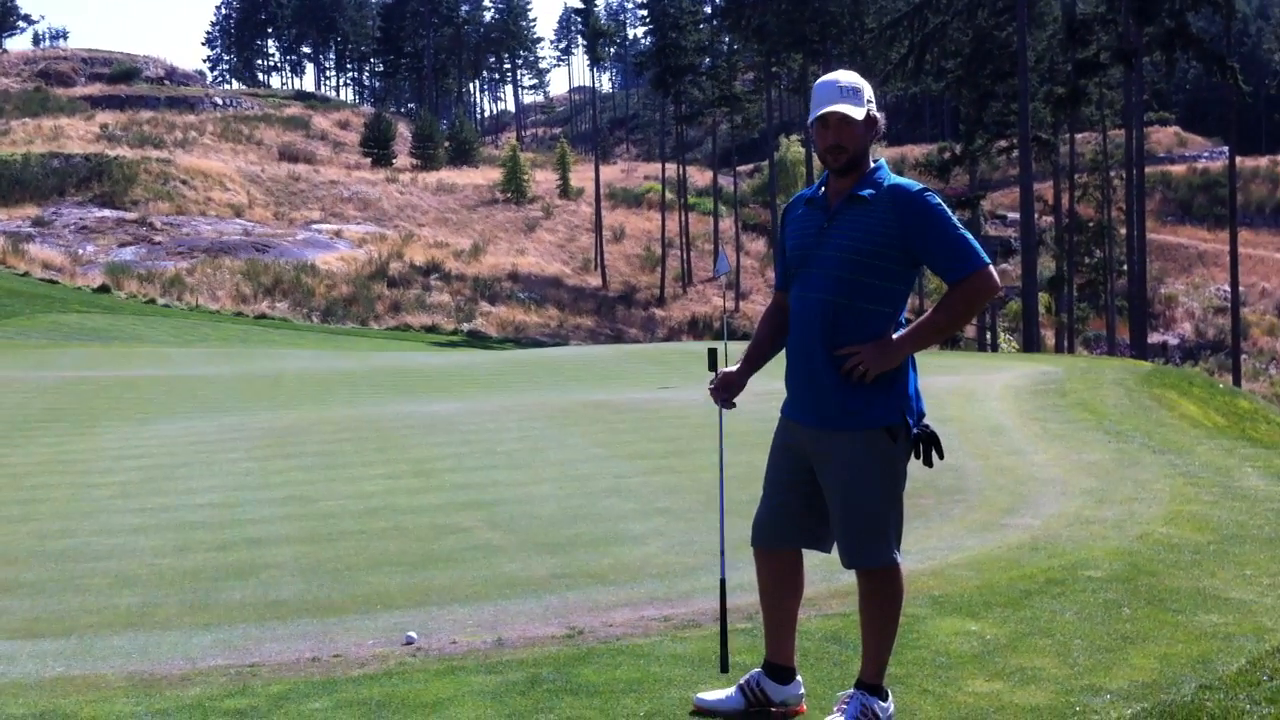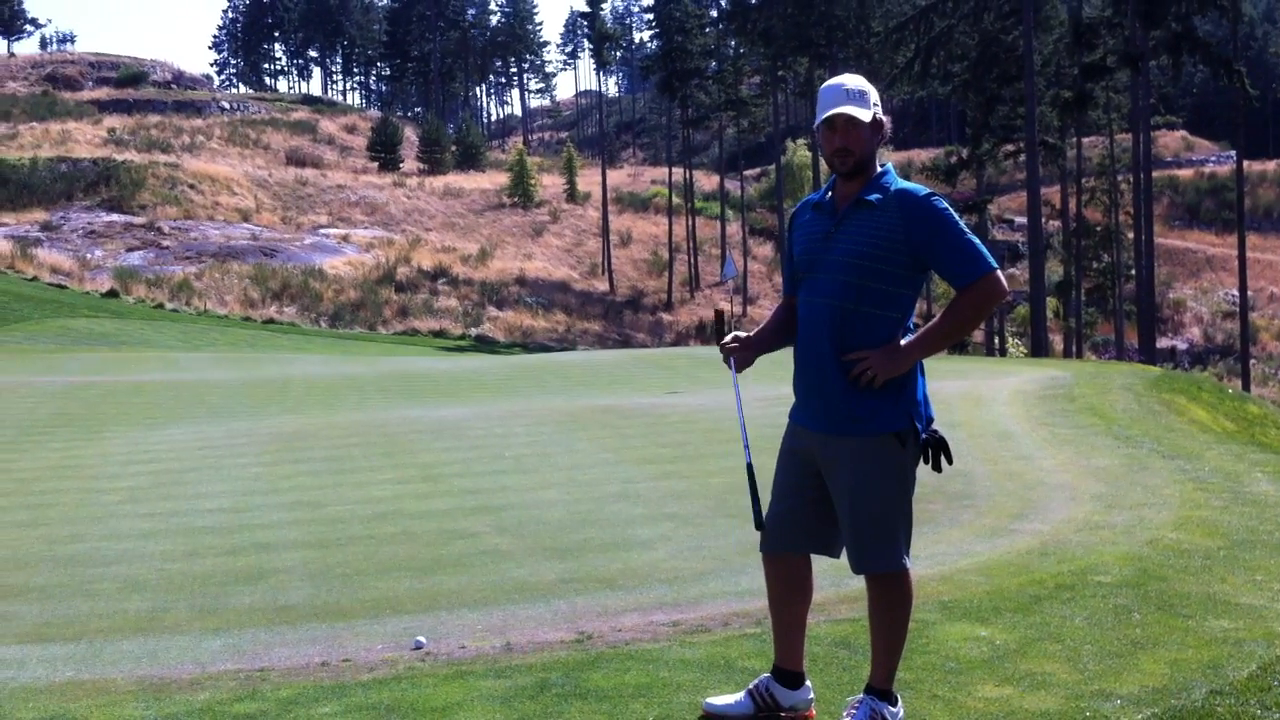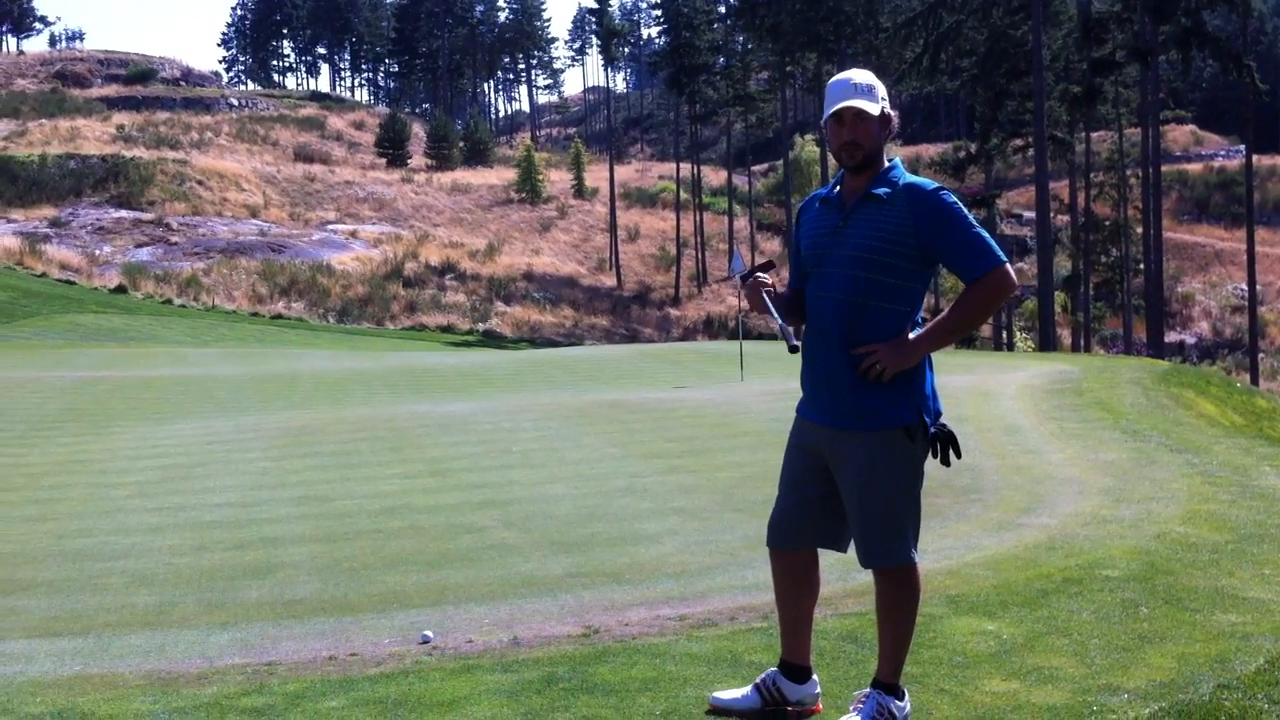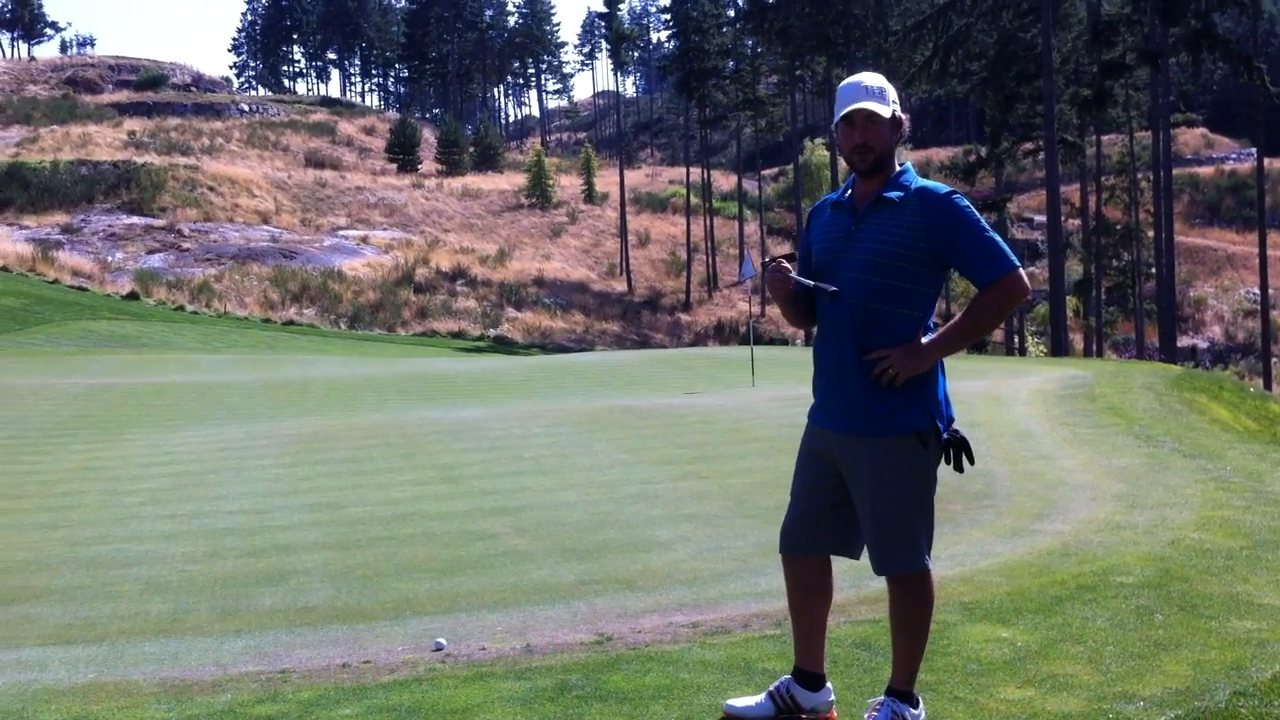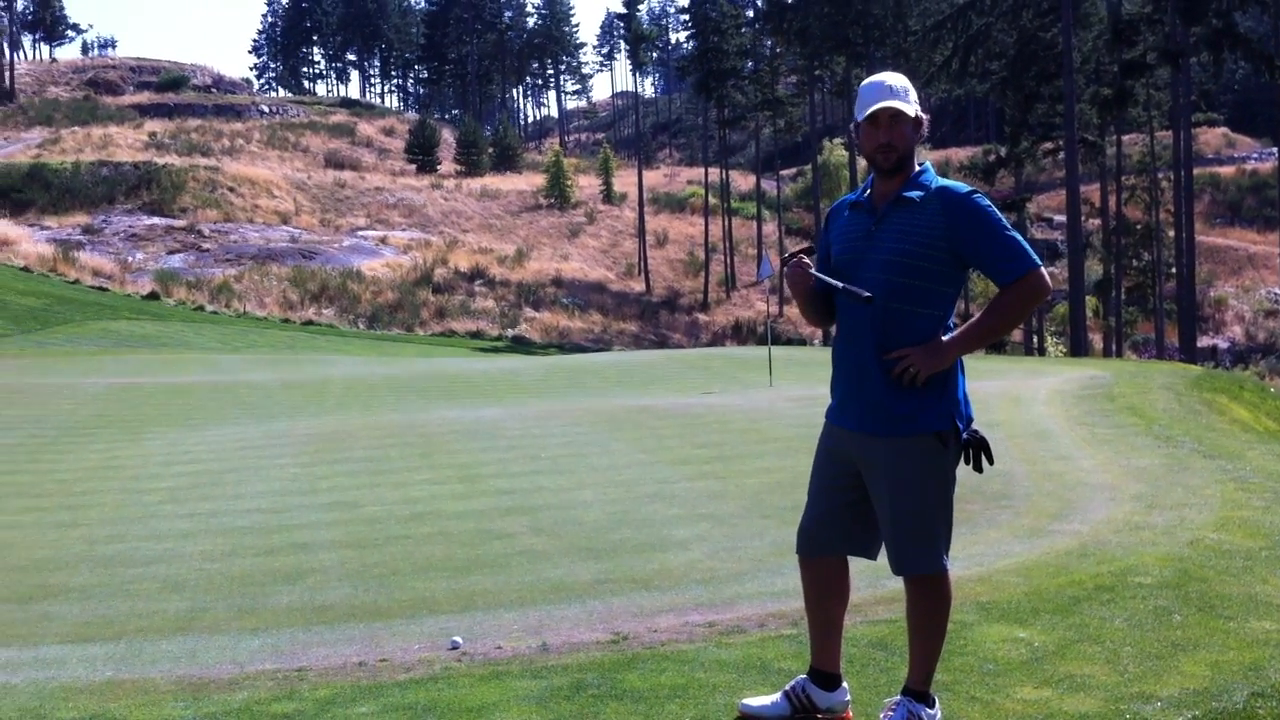
dt=0.2s
person 1, frame 1
left shoulder: (907, 203)
right shoulder: (797, 210)
left elbow: (980, 282)
left wrist: (900, 345)
right wrist: (744, 367)
left hip: (870, 418)
right hip: (800, 414)
left knee: (873, 557)
right knee: (773, 540)
person 1, frame 2
left shoulder: (914, 208)
right shoulder: (804, 215)
left elbow: (988, 288)
left wrist: (908, 351)
right wrist: (755, 337)
left hip: (878, 423)
right hip: (808, 419)
left knee: (882, 562)
right knee: (781, 546)
person 1, frame 3
left shoulder: (922, 202)
right shoulder: (812, 209)
left elbow: (997, 280)
left wrist: (918, 344)
right wrist: (769, 298)
left hip: (886, 417)
right hip: (815, 413)
left knee: (890, 556)
right knee: (789, 540)
person 1, frame 4
left shoulder: (934, 206)
right shoulder: (822, 214)
left elbow: (1010, 285)
left wrist: (931, 348)
right wrist: (783, 292)
left hip: (899, 424)
right hip: (828, 419)
left knee: (904, 563)
right knee: (801, 547)
person 1, frame 5
left shoulder: (955, 206)
right shoulder: (841, 214)
left elbow: (1032, 284)
left wrist: (952, 346)
right wrist: (802, 289)
left hip: (918, 424)
right hip: (845, 419)
left knee: (921, 564)
right knee: (818, 548)
